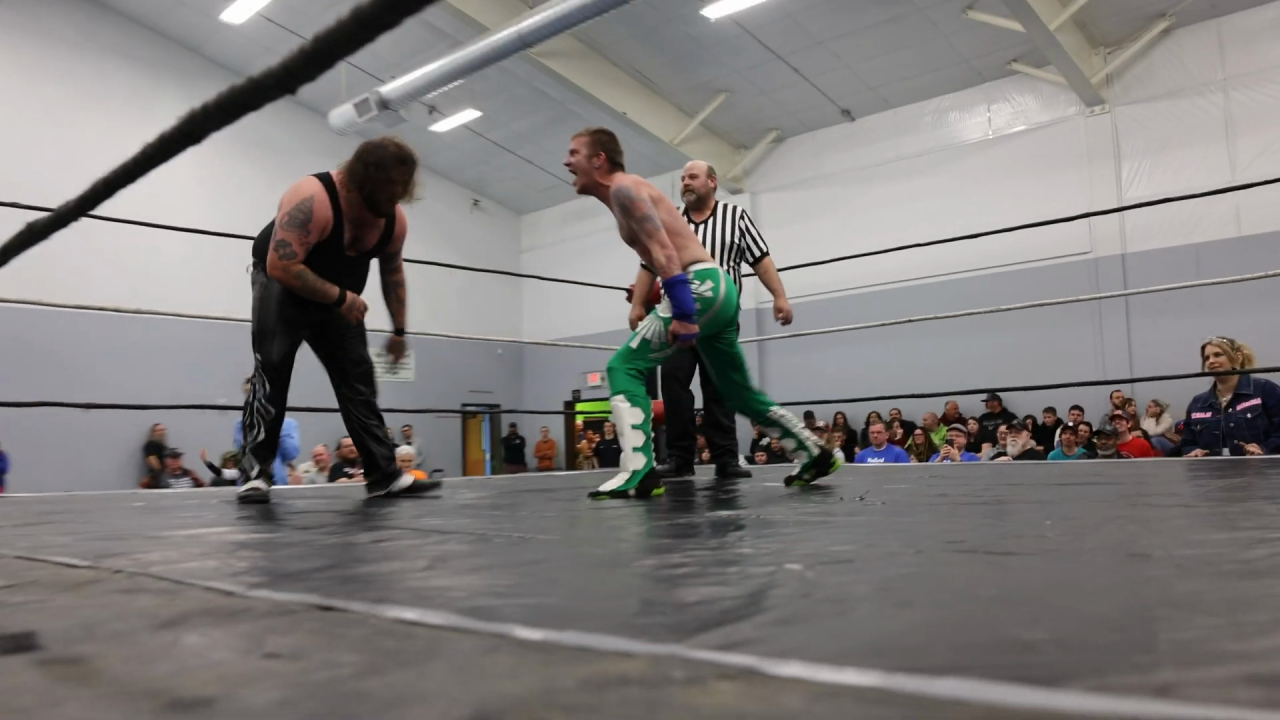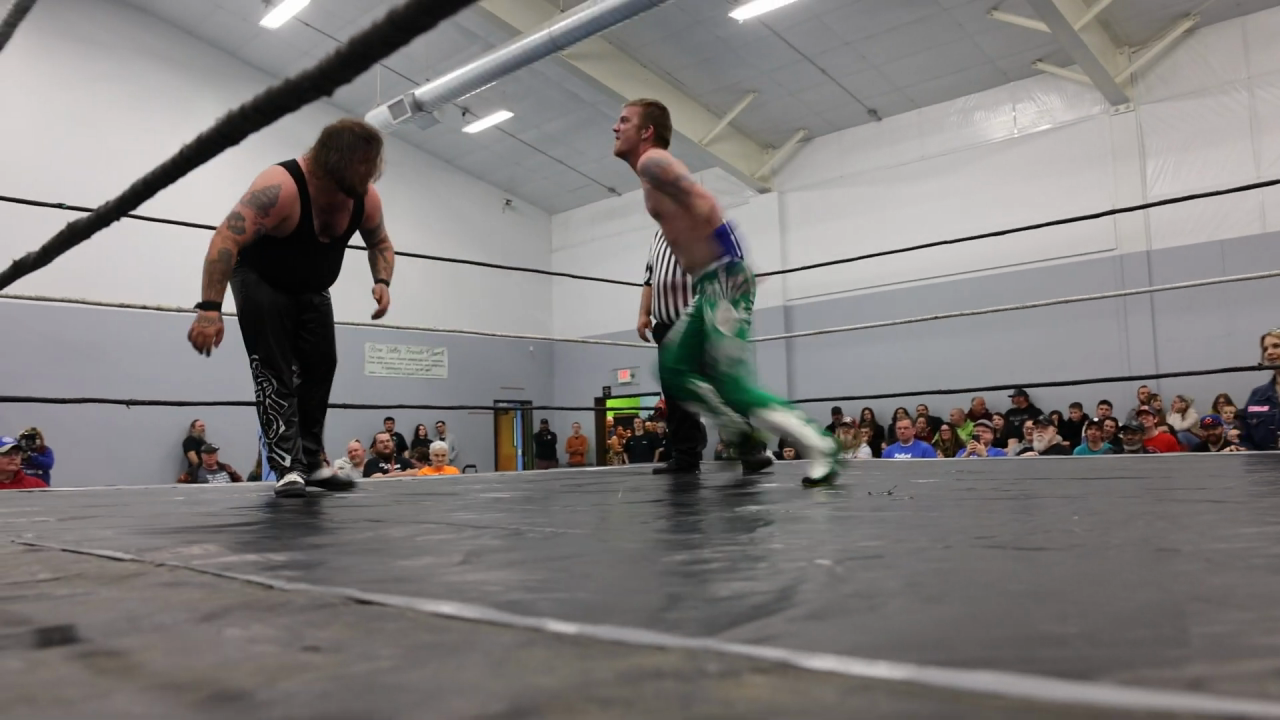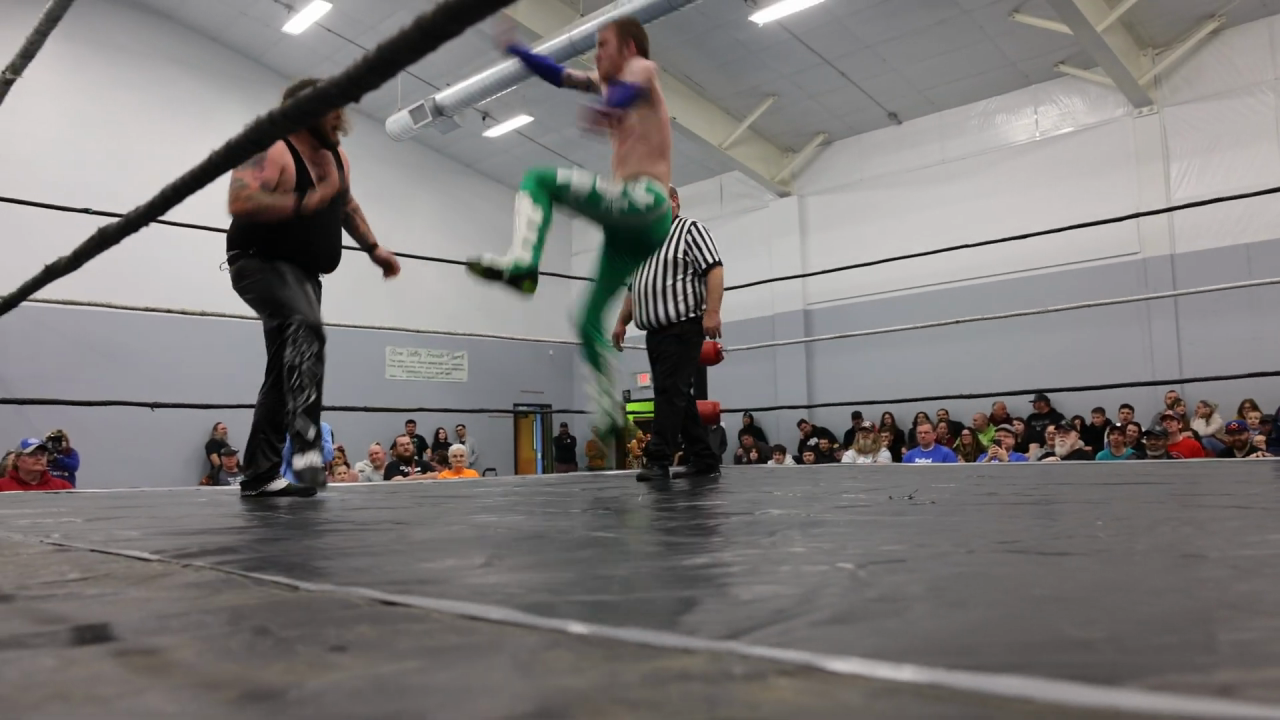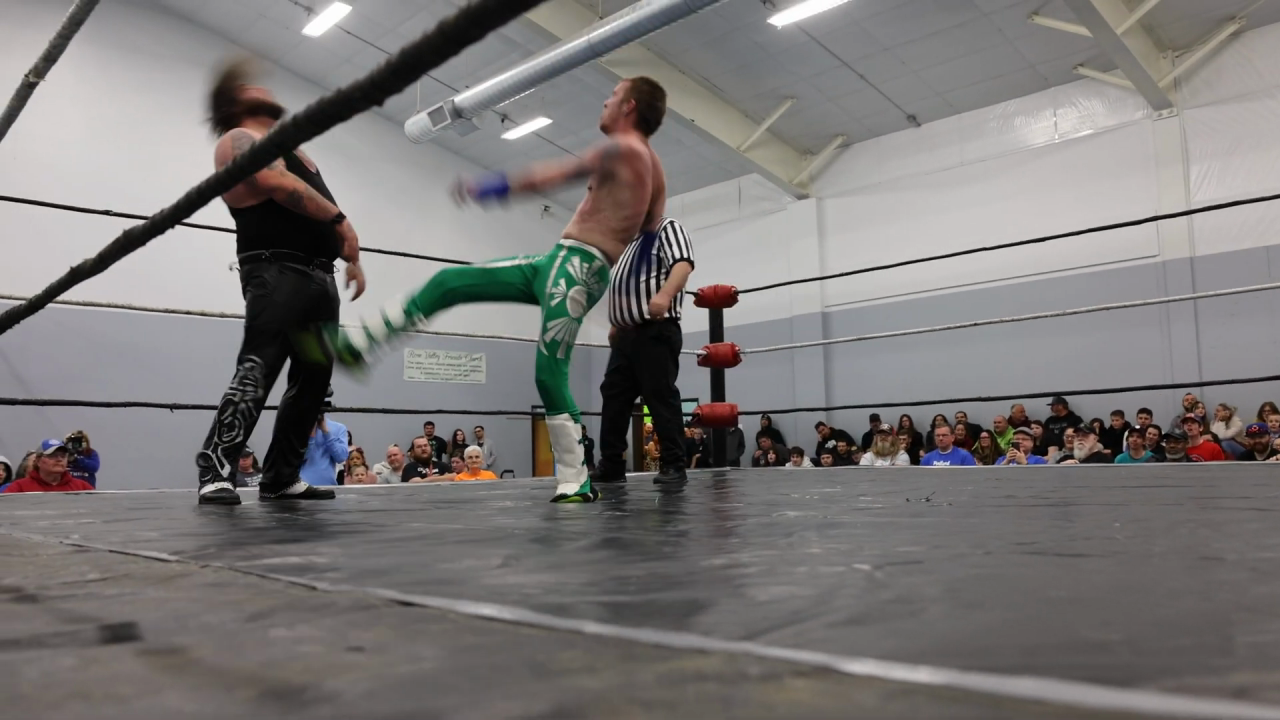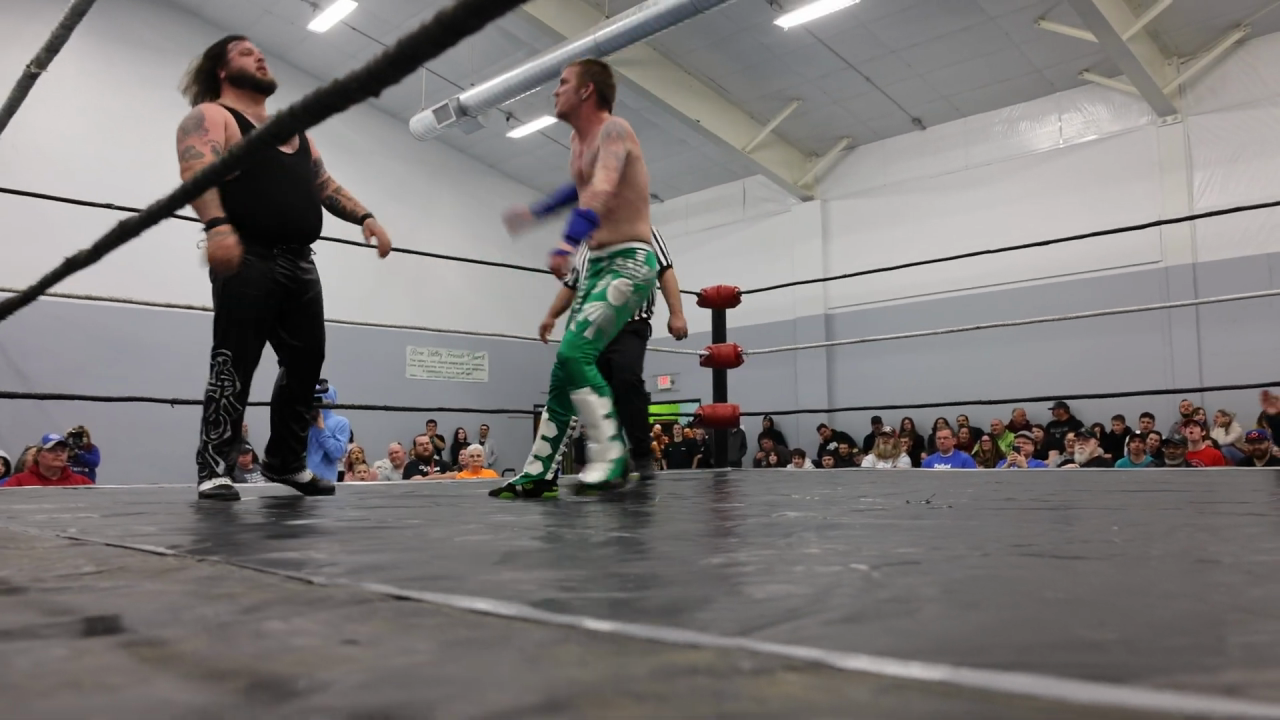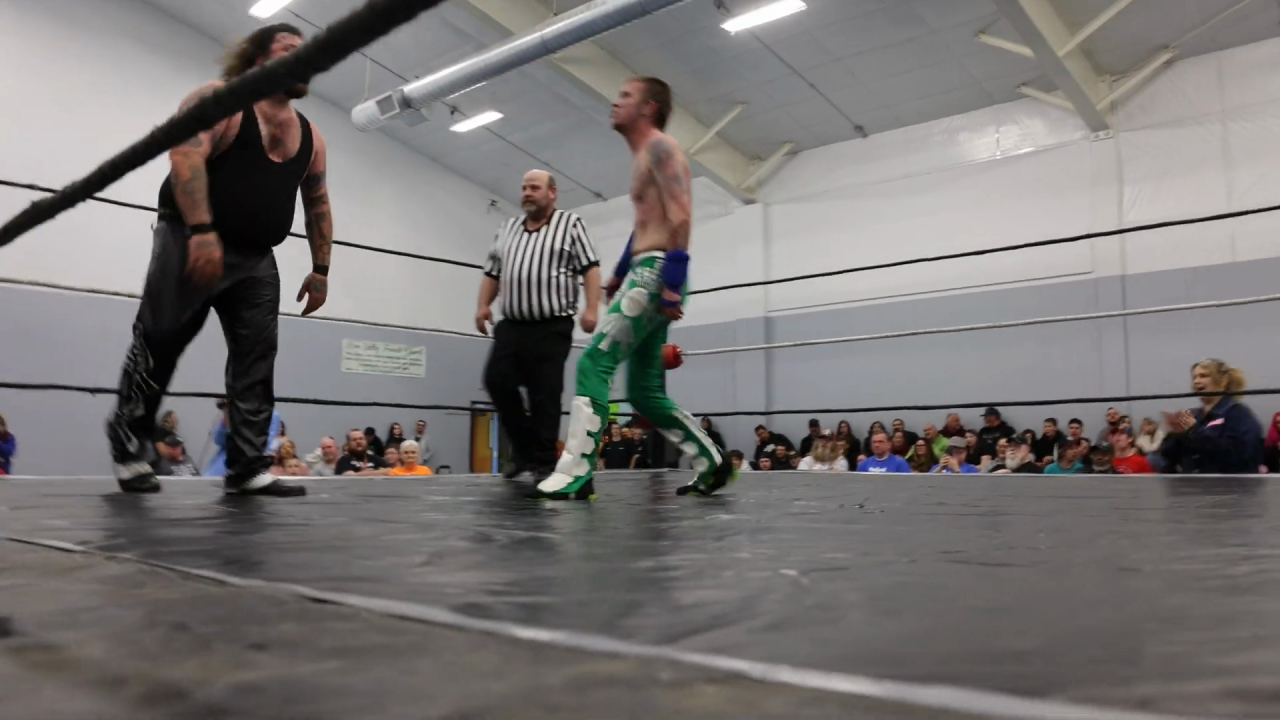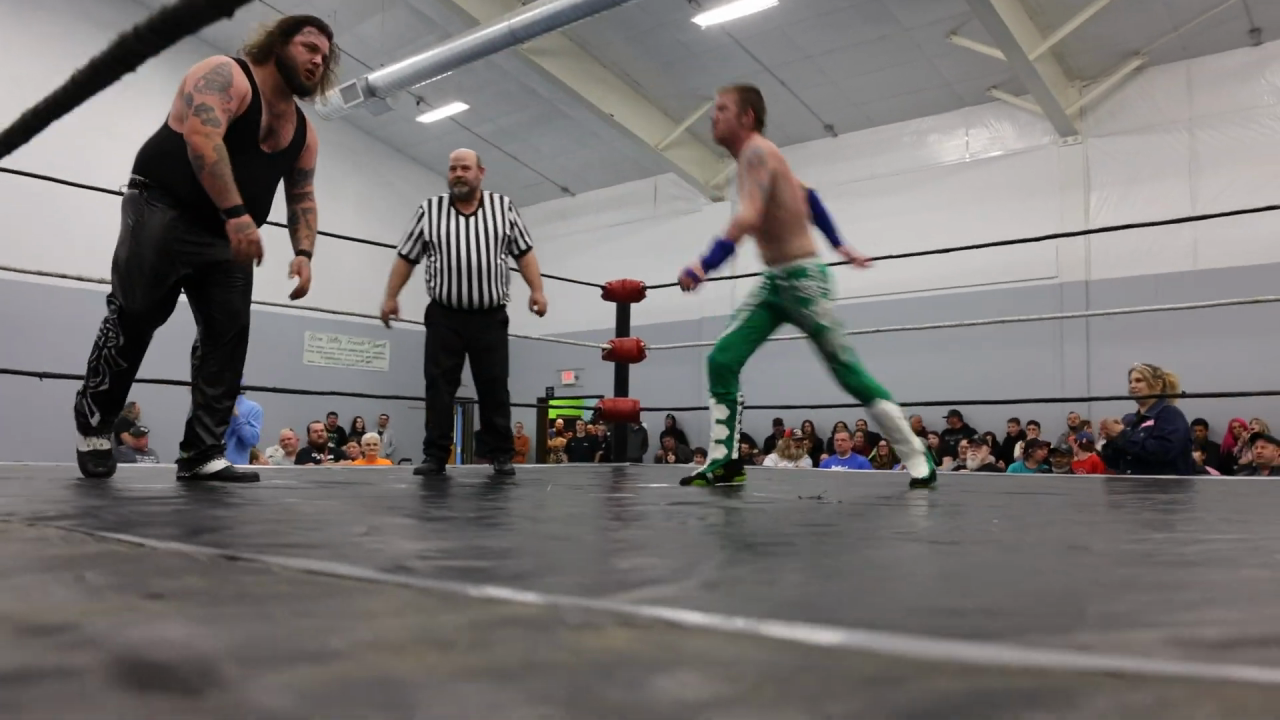
dt=0.5s
person 1, frame 1
left shoulder: (393, 218)
right shoulder: (313, 199)
left elbow: (392, 274)
right elbow: (282, 267)
left wrist: (399, 331)
right wrist: (340, 298)
left hip: (334, 299)
right hip: (282, 285)
left knee: (358, 379)
right knee: (273, 368)
left ankle: (386, 475)
right ankle: (256, 474)
person 1, frame 2
left shoulder: (365, 197)
right shoulder: (281, 186)
left elbow: (381, 244)
right elbow: (226, 239)
left wrist: (382, 281)
right wrist: (209, 309)
left hip: (312, 291)
right hip: (260, 282)
left knee: (320, 368)
right knee: (275, 373)
left ankle: (310, 461)
right ankle: (288, 468)
person 1, frame 3
left shoulder: (333, 157)
right shoulder: (270, 148)
left elbow: (347, 205)
right elbow: (239, 203)
left wrist: (373, 248)
right wrist: (300, 204)
left hip: (301, 272)
right hip: (259, 265)
left knee: (287, 370)
right knee: (305, 328)
left ankle: (260, 475)
right ankle: (306, 445)
person 1, frame 4
left shoulder: (289, 148)
right shoulder: (240, 140)
left elbow: (311, 207)
right elbow: (282, 186)
left wrist: (350, 259)
right wrist: (339, 222)
left hip: (318, 273)
right hip: (274, 270)
left knee: (313, 380)
right knee: (259, 365)
left ankle: (282, 476)
right ankle: (216, 471)
person 1, frame 5
left shoulder: (293, 129)
right shoulder: (210, 118)
left elbow: (325, 186)
right elbow: (197, 172)
left wrist: (366, 218)
right wrist: (218, 227)
left hip: (298, 262)
right hip: (247, 261)
left knee: (305, 363)
right knee: (234, 365)
left ankle: (286, 461)
right ankle: (213, 471)
person 1, frame 6
left shoulder: (309, 135)
left elbow: (318, 205)
right elbow: (186, 158)
left wrist: (321, 268)
right wrist: (200, 231)
left hip: (256, 259)
right hip: (195, 245)
left knee: (256, 359)
right knee: (160, 340)
left ankle: (249, 468)
right ankle: (129, 450)
person 1, frame 7
left shoulder: (302, 131)
right shoulder: (225, 76)
left elbow: (302, 199)
right elbow: (201, 137)
left wrist: (303, 254)
right wrist: (237, 214)
left hip: (227, 232)
right hip: (161, 208)
left knee: (228, 336)
right knee: (134, 315)
left ankle: (203, 453)
right ankle: (94, 425)
person 2, frame 1
left shoulder: (624, 188)
right shoulder: (623, 197)
left elbow: (662, 249)
left wrist: (682, 313)
right wrist: (684, 310)
left hip: (701, 285)
right hip: (716, 289)
left knee: (624, 367)
right knee: (738, 394)
left ankle: (637, 472)
right ankle: (814, 454)
person 2, frame 2
left shoulder: (652, 162)
right shoulder: (657, 173)
left elbow: (704, 202)
left wrist: (731, 260)
left hip: (724, 280)
right hip: (709, 284)
left knee: (735, 385)
right knee: (672, 369)
left ankle: (819, 450)
right ankle: (741, 435)
person 2, frame 3
left shoulder: (642, 67)
right shoulder: (615, 81)
left elbow: (633, 85)
right elbow: (561, 75)
left wrist: (613, 106)
right wrist: (518, 50)
left hip: (643, 200)
right hip: (639, 222)
left knee: (538, 179)
right knee: (590, 323)
left ankle: (520, 264)
right ankle: (609, 417)
person 2, frame 4
left shoulder: (622, 148)
right shoulder: (655, 167)
left elbow: (549, 176)
right elbow: (649, 237)
left wrist: (483, 189)
left hip: (576, 265)
right hip: (564, 265)
left knee: (549, 377)
right knee: (448, 283)
left ankle: (576, 482)
right ankle: (354, 345)
person 2, frame 5
left shoulder: (614, 130)
right shoulder: (580, 142)
left elbow: (601, 189)
left wrist: (567, 242)
right wrist: (535, 212)
left hip: (630, 265)
right hip: (597, 268)
left knee: (574, 355)
right knee: (563, 370)
left ankle: (607, 460)
right ankle: (534, 472)
person 2, frame 6
left shoulder: (660, 146)
right shoulder: (644, 155)
left elbow: (680, 218)
left wrist: (672, 287)
right wrist: (618, 275)
left hip: (656, 275)
right hip: (645, 275)
left knee: (592, 366)
right knee: (645, 390)
left ankle: (575, 473)
right ankle: (711, 464)
person 2, frame 7
left shoulder: (756, 153)
right shoulder: (756, 156)
left elbow: (748, 218)
right elbow: (804, 195)
left wrist: (703, 264)
right wrist: (838, 246)
left hip: (805, 279)
right hip: (774, 282)
left knee: (849, 374)
right knee: (723, 360)
left ankle: (916, 457)
right ankle: (723, 460)
person 3, frame 1
left shoulder: (736, 216)
left elbow: (760, 259)
right elbow: (648, 268)
left wrist: (780, 296)
right wrist: (637, 305)
left knee: (719, 390)
right knee: (674, 382)
left ankle: (726, 460)
right ankle: (679, 457)
person 3, frame 2
left shoulder: (713, 225)
right shoulder: (662, 236)
left elbow: (735, 267)
right elbow: (652, 282)
left wrist: (737, 304)
right wrist: (643, 314)
left hip: (705, 322)
right hip: (669, 328)
left knee: (722, 383)
right knee: (676, 392)
left ankle: (749, 449)
right ankle: (686, 455)
person 3, frame 3
left shoulder: (690, 229)
left elbow: (714, 269)
right elbow: (634, 288)
left wrist: (712, 312)
right wrist: (621, 322)
left hip: (682, 328)
right hip: (656, 332)
left knee: (669, 392)
right knee: (676, 395)
left ankle: (659, 461)
right ankle: (705, 460)
person 3, frame 4
left shoulder: (669, 229)
right shoulder: (632, 241)
left elbow: (682, 265)
left wrist: (664, 295)
right wrist: (614, 323)
left hip: (656, 333)
right hip: (626, 334)
left knee: (660, 396)
right knee: (614, 395)
left ankle: (674, 466)
right ankle: (610, 465)
person 3, frame 5
left shoulder: (639, 232)
right shoulder: (589, 242)
left elbow: (665, 272)
right elbow: (571, 285)
left wrist: (675, 313)
right wrist: (551, 316)
left hip: (627, 328)
right hip: (593, 332)
left knee: (627, 384)
right knee: (602, 396)
left ankle: (641, 454)
right ankle: (611, 463)
person 3, frame 6
left shoulder: (570, 224)
right shoulder: (507, 229)
left elbow: (591, 268)
right elbow: (492, 273)
left wrist: (591, 307)
right wrist: (483, 305)
left hip: (551, 328)
right hip: (511, 327)
left knee: (544, 396)
right knee: (496, 382)
left ankle: (543, 464)
right ankle: (524, 450)
person 3, frame 7
left shoulder: (503, 207)
right shoulder: (429, 210)
left elbow: (524, 252)
right elbow: (406, 257)
left wrist: (537, 290)
right wrist: (391, 296)
left hip: (490, 316)
right hip: (444, 316)
left knee: (494, 386)
right knee: (439, 384)
left ankle: (501, 455)
right ankle: (435, 456)
